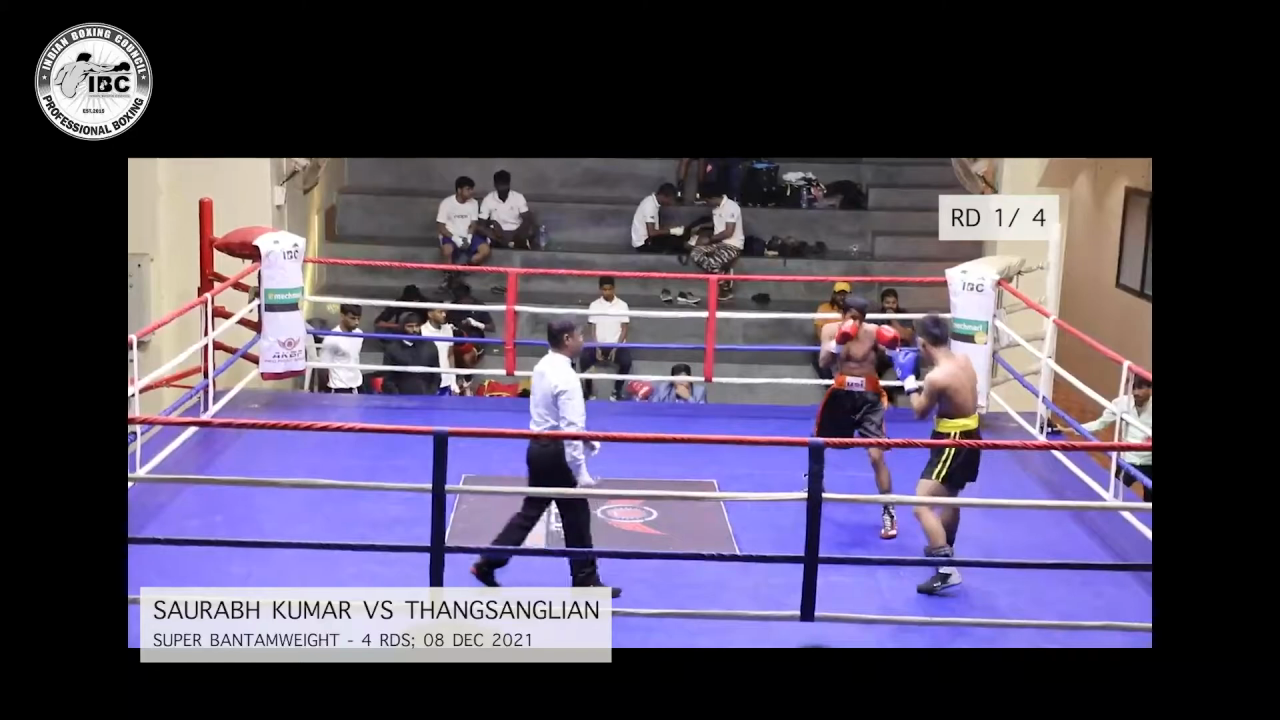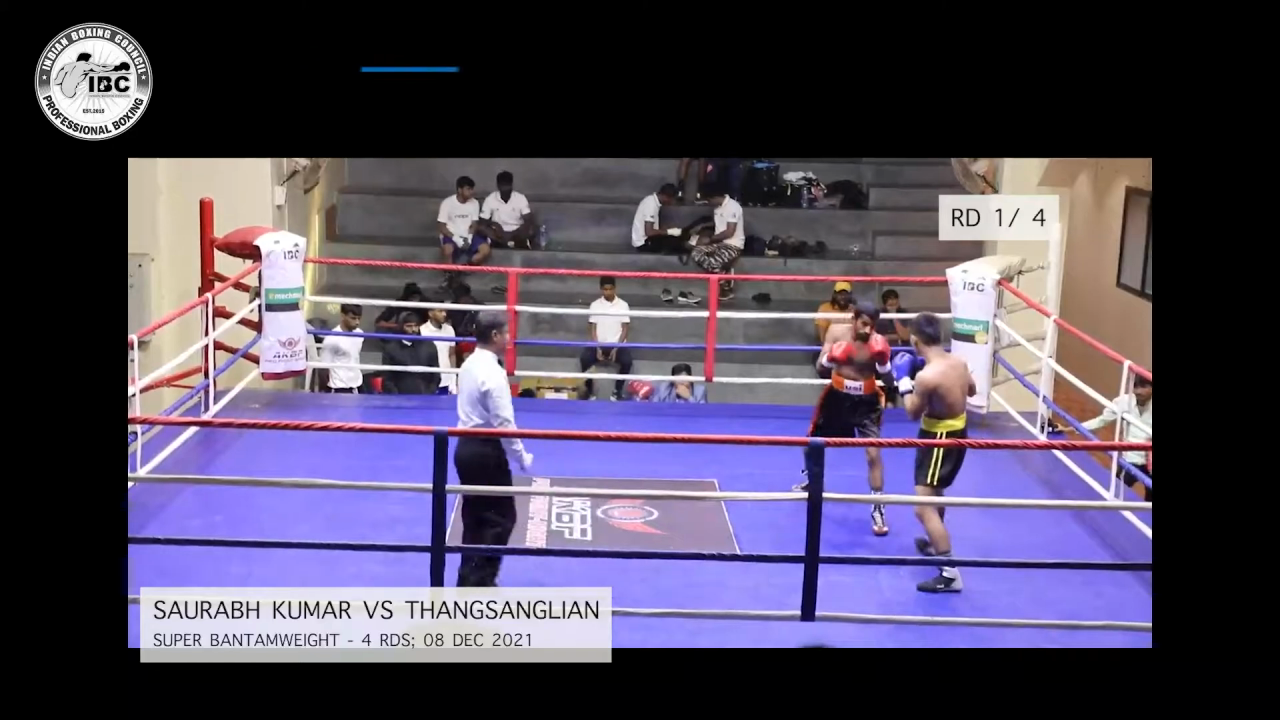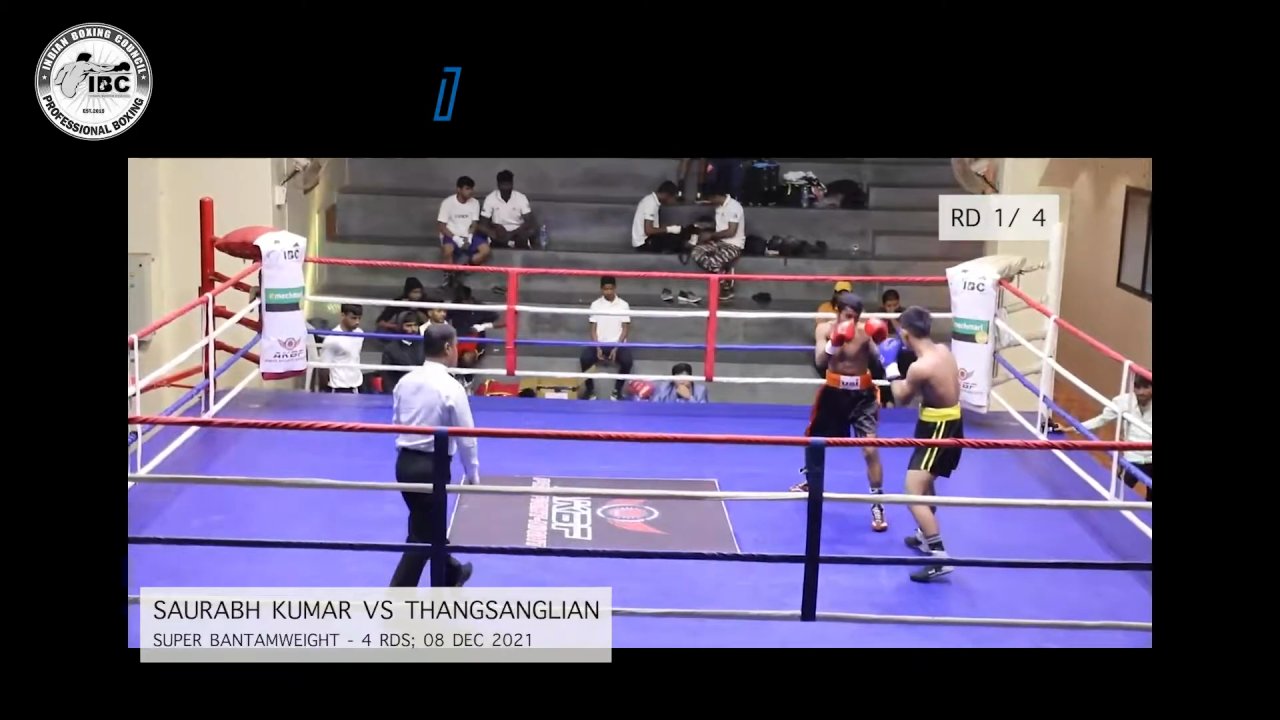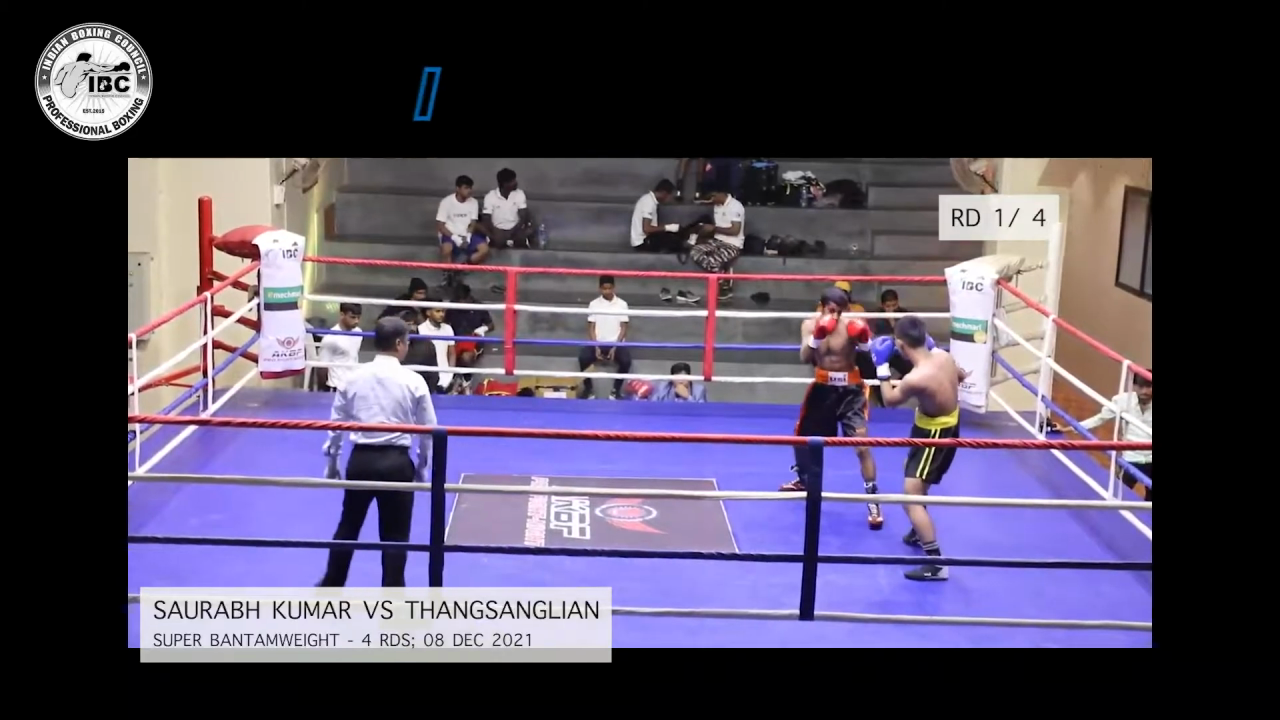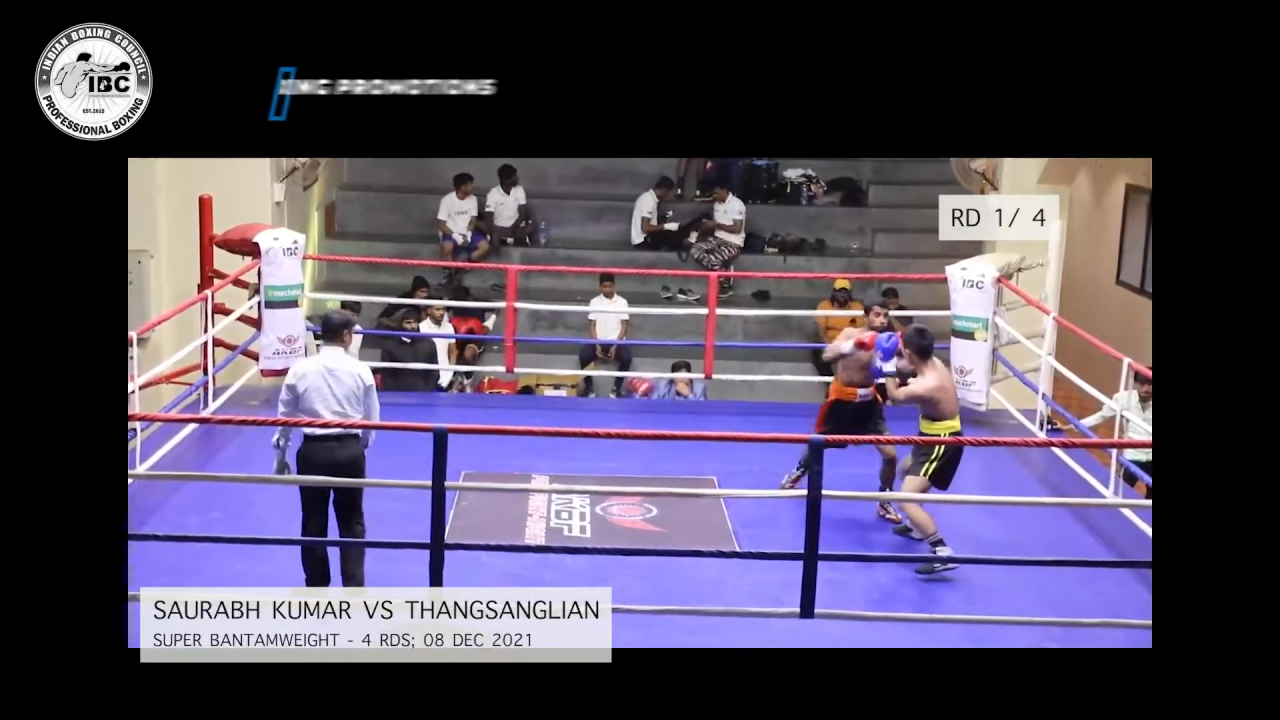
dt=0.4s
person 1, frame 1
left shoulder: (543, 367)
right shoulder: (565, 376)
right elbow: (571, 428)
left wrist: (585, 437)
right wrist: (581, 472)
left hip: (538, 447)
right hip: (555, 452)
left knee: (530, 511)
right knee: (577, 517)
left ankle: (487, 564)
right ankle: (586, 582)
person 1, frame 2
left shoulder: (469, 365)
right shoulder: (492, 373)
right elbow: (503, 423)
right wrist: (522, 458)
left hip: (466, 448)
right hip: (486, 452)
left knee: (474, 518)
right knee: (501, 519)
left ankle: (470, 580)
right ankle: (479, 582)
person 1, frame 3
left shoulder: (405, 381)
right shoulder: (451, 388)
right elbow: (465, 437)
right wrist: (472, 473)
left hip: (405, 462)
right hip: (430, 467)
left knee: (431, 526)
right knee: (423, 537)
left ankle: (451, 575)
person 1, frame 4
left shoulder: (353, 377)
right shoulder: (413, 381)
left elbow: (336, 423)
right elbow: (428, 428)
left wrist: (331, 461)
right wrist: (423, 465)
left hip: (361, 460)
right hip: (396, 462)
left knee: (348, 527)
right knee: (395, 536)
left ankle: (331, 586)
person 1, frame 5
left shoulder: (300, 370)
right shoulder: (361, 371)
left elbow: (284, 416)
right elbow: (372, 418)
left wrist: (280, 454)
right wrist: (362, 446)
left hip: (313, 451)
right hip: (350, 451)
left knee: (314, 523)
right knee: (353, 522)
left ankle: (317, 587)
right ankle: (354, 587)
person 2, frame 1
left shoulder: (937, 377)
right shoulder: (963, 360)
left elbow: (920, 411)
left wrist: (908, 377)
left hip: (952, 442)
right hip: (968, 435)
left knee: (921, 505)
right knee: (948, 497)
left ankle: (946, 570)
right ankle: (944, 549)
person 2, frame 2
left shoulder: (925, 376)
right shoulder: (958, 362)
left elbow: (913, 413)
right elbow: (971, 390)
left wrist: (903, 379)
left hip: (939, 440)
right hip: (956, 435)
left knee: (924, 509)
right knee: (934, 495)
left ankle: (949, 574)
right ankle: (934, 543)
person 2, frame 3
left shoulder: (919, 367)
right shoulder: (944, 351)
left elbow: (901, 398)
left wrist: (890, 364)
left hip: (937, 430)
right hip: (949, 425)
left knee: (913, 494)
right knee: (925, 485)
left ankle: (939, 556)
right ankle: (925, 537)
person 2, frame 4
left shoulder: (916, 379)
right shoulder: (943, 356)
left elbow: (890, 400)
right elbow: (960, 376)
left wrist: (881, 365)
right wrist: (932, 346)
left hip: (933, 435)
right hip: (947, 429)
left knee: (912, 499)
right knee: (917, 486)
left ankle: (936, 564)
right ankle: (919, 533)
person 2, frame 5
left shoulder: (924, 387)
right shoulder: (936, 364)
left elbow: (895, 396)
left wrist: (887, 363)
right wrist: (893, 363)
left hip: (941, 442)
right hip: (937, 437)
left knee: (906, 499)
right knee: (907, 471)
left ankle: (942, 552)
right ankle: (916, 526)
person 3, frame 1
left shoulder: (873, 332)
right shoulder: (830, 330)
right elbow: (823, 364)
left wrist: (893, 348)
right wrist: (838, 342)
left hip: (869, 397)
right hip: (841, 394)
left knee: (876, 456)
left ankle: (888, 512)
person 3, frame 2
left shoulder: (877, 341)
right shoulder: (836, 332)
right elbow: (819, 368)
left wrist: (883, 361)
right wrist: (828, 360)
left hip: (865, 399)
right hip: (837, 394)
left knee: (873, 454)
right knee: (812, 443)
left ankle: (878, 510)
right ankle: (813, 483)
person 3, frame 3
left shoulder: (866, 332)
right shoulder: (825, 329)
right elbow: (820, 363)
right wrist: (834, 342)
left hip: (862, 394)
right hip: (834, 392)
left knee: (870, 450)
right knee: (813, 441)
left ankle: (877, 505)
right ankle: (812, 483)
person 3, frame 4
left shoulder: (850, 326)
right shoulder: (809, 325)
right elbow: (805, 358)
left wrist: (864, 341)
right wrist: (816, 335)
left hip: (850, 390)
right hip: (823, 388)
left knee: (862, 446)
right knee: (801, 439)
left ankle: (872, 501)
right ankle: (804, 481)
person 3, frame 5
right shoulder: (850, 334)
right elbow: (828, 356)
right wrist: (852, 346)
left hip: (867, 402)
right hip: (841, 400)
left knee: (890, 454)
left ankle: (884, 503)
right ankle: (798, 473)
